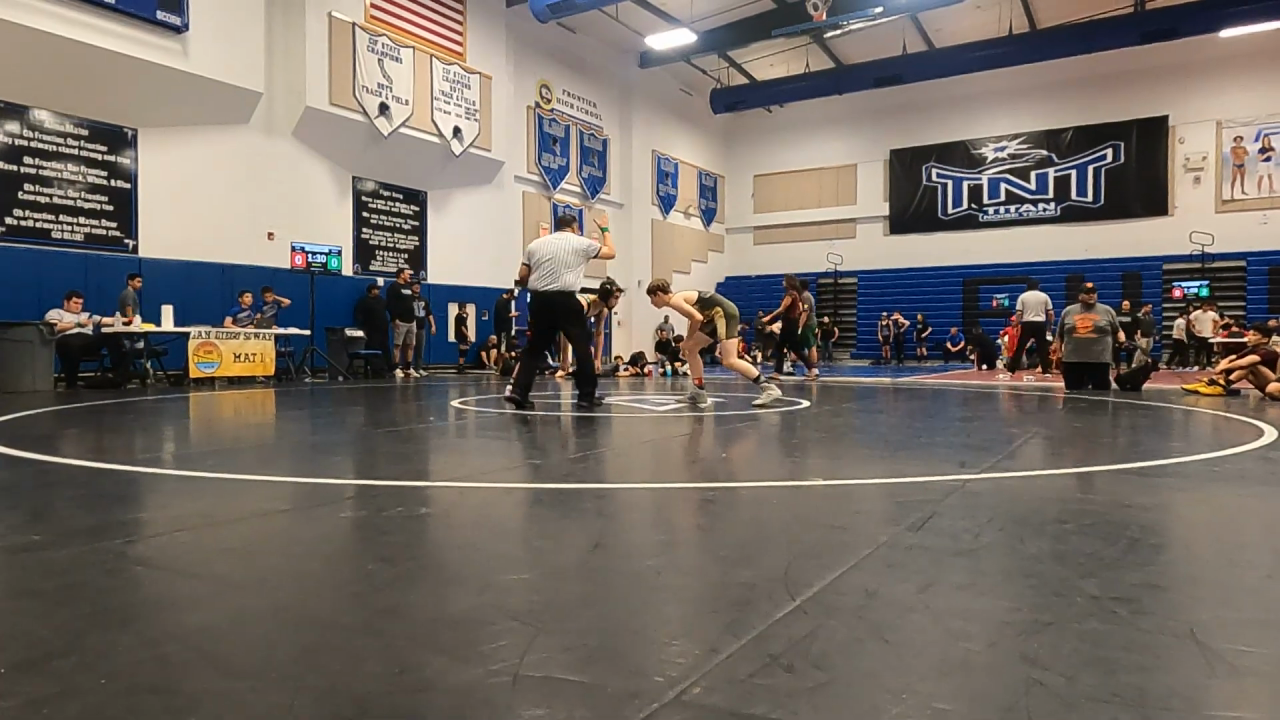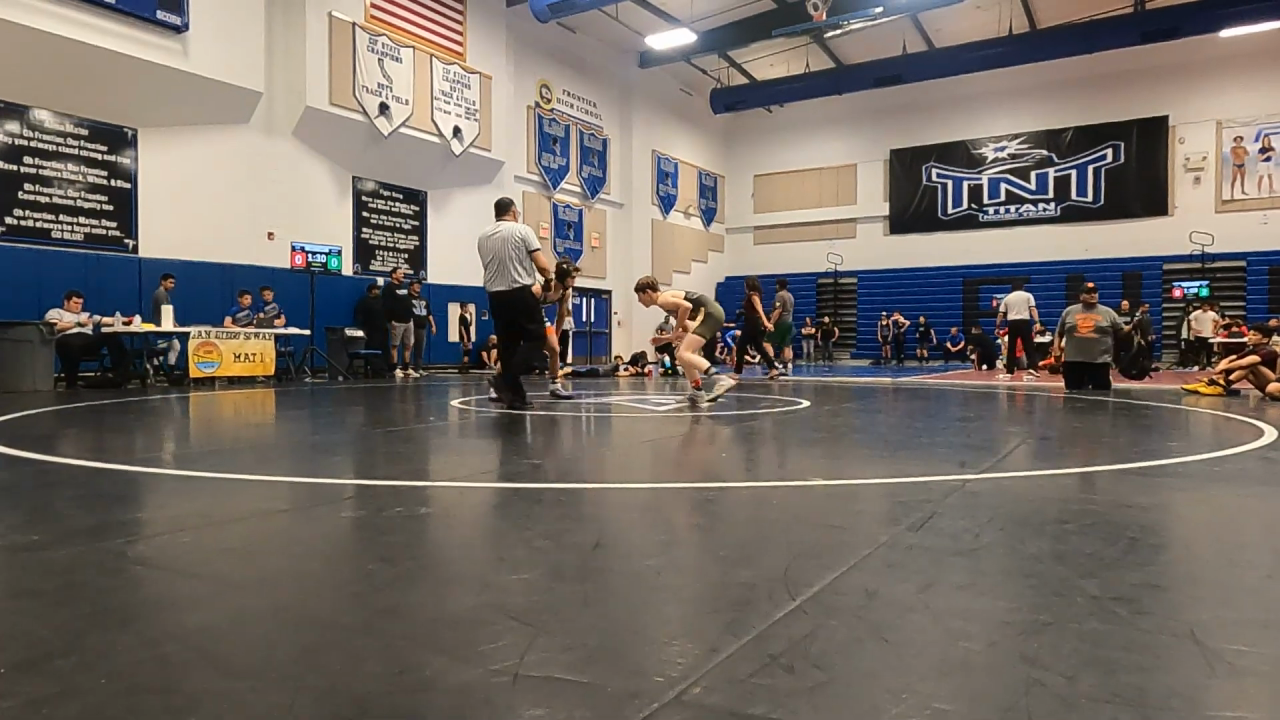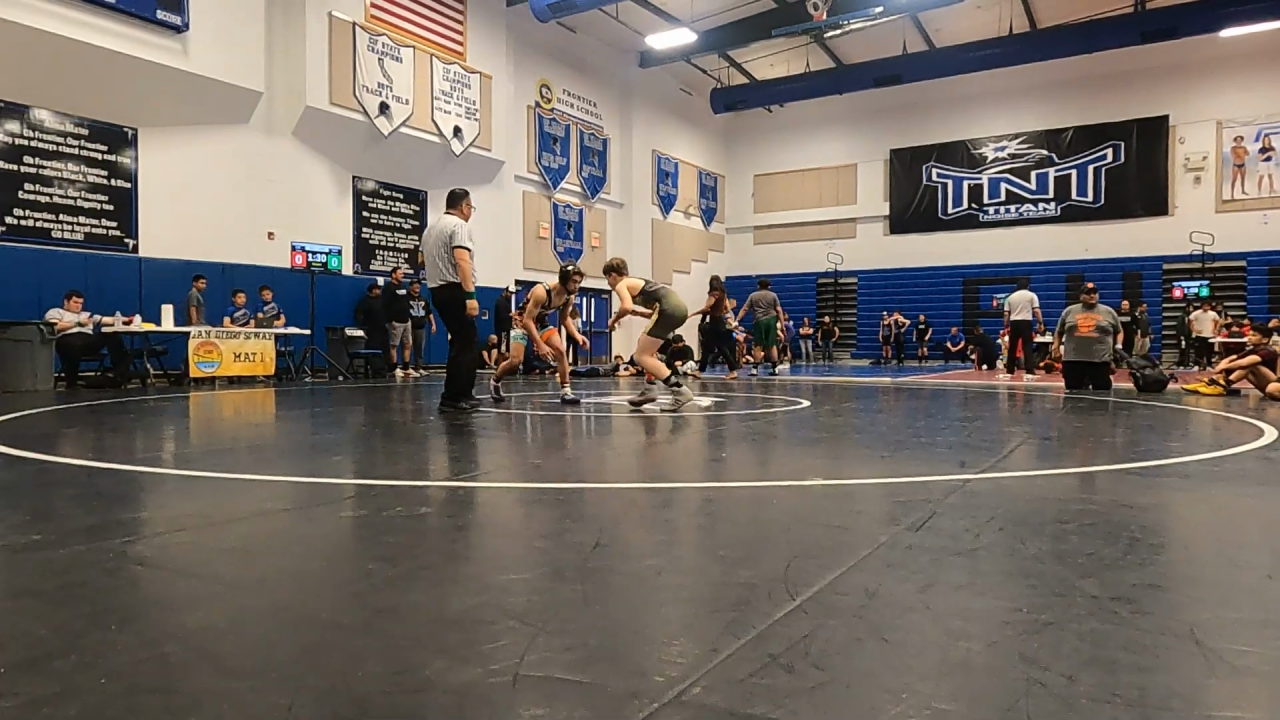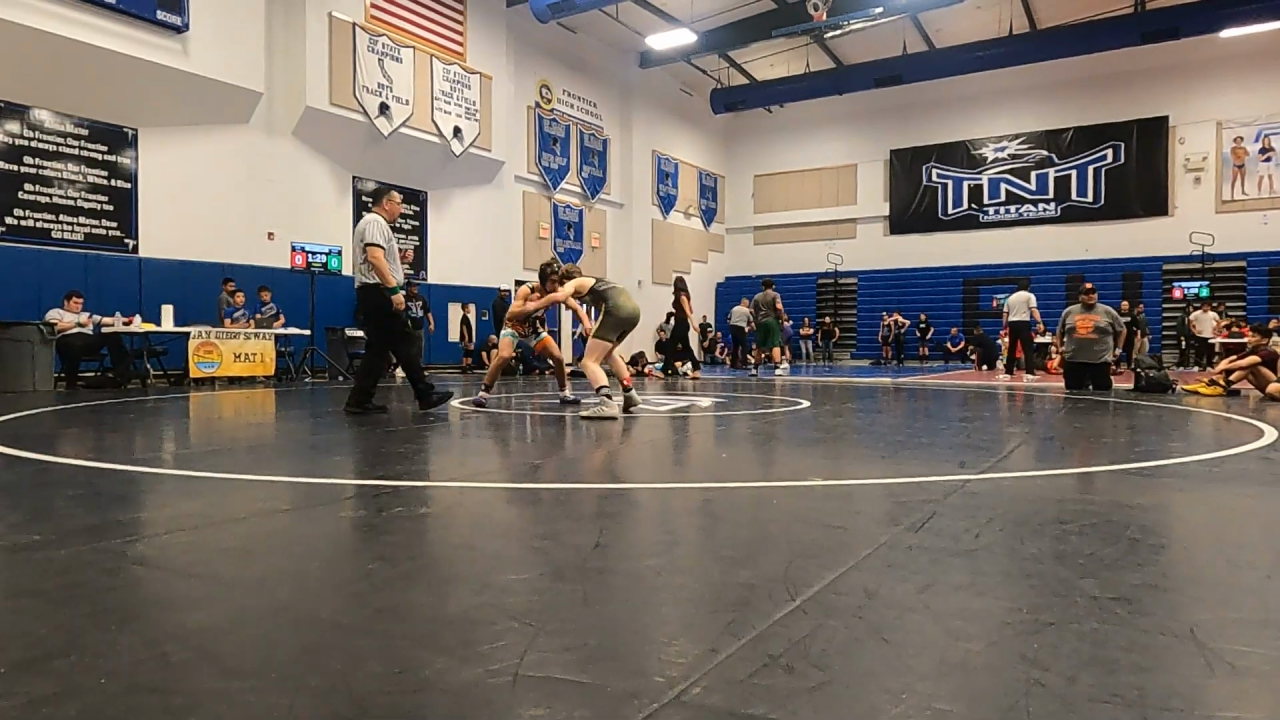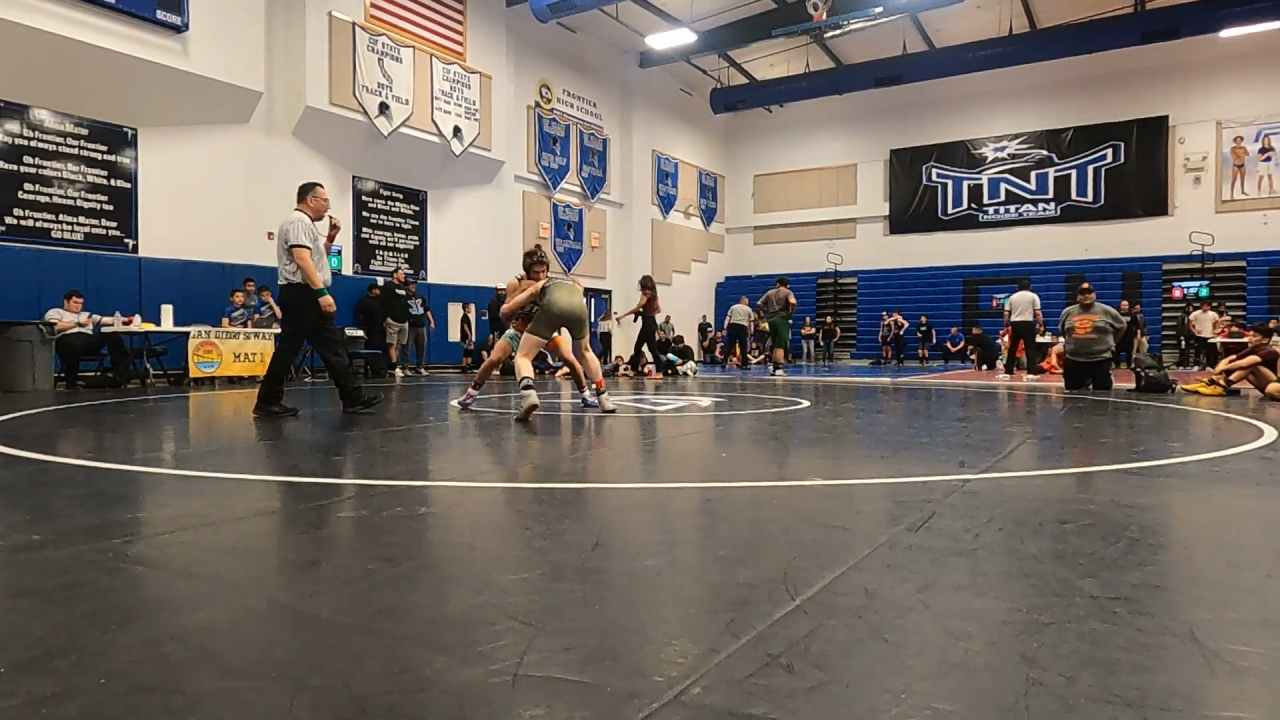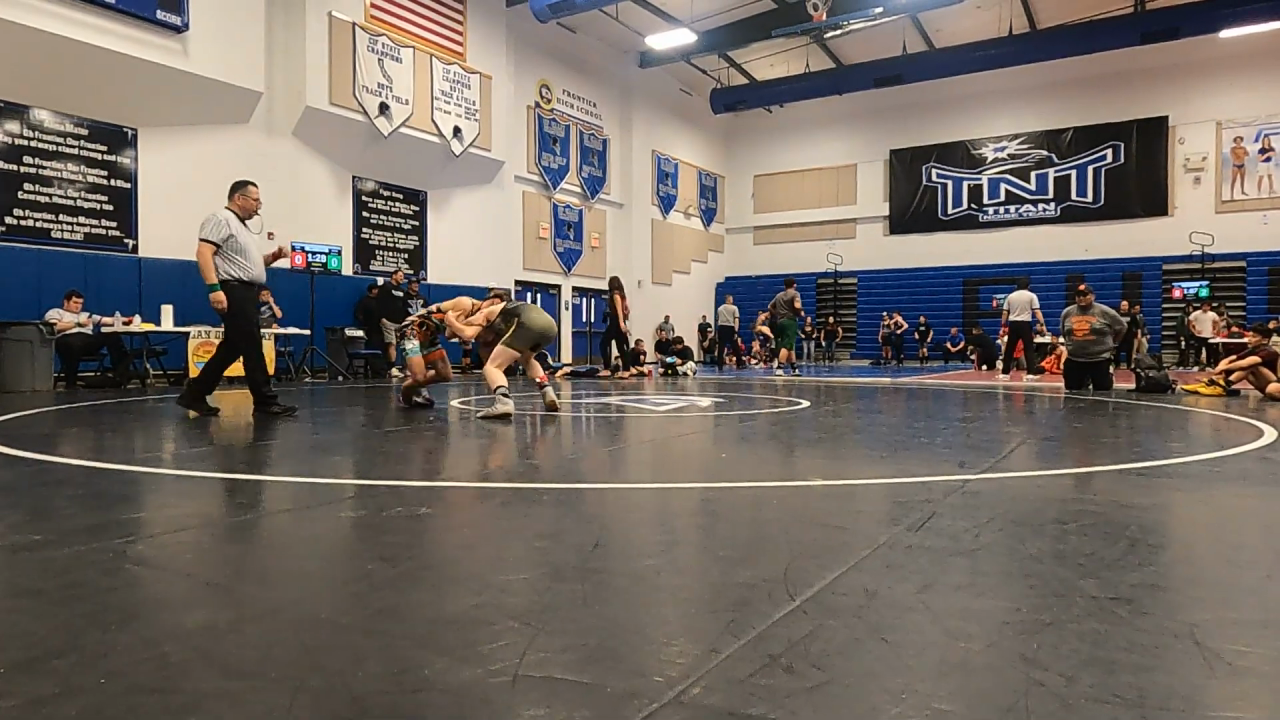
dt=0.5s
person 1, frame 1
left shoulder: (536, 244)
right shoulder: (581, 242)
left elbow: (522, 275)
right elbow: (610, 253)
right wrist: (604, 229)
left hip: (538, 299)
right hip: (565, 299)
left knee: (534, 347)
right knee: (582, 347)
left ankle: (519, 391)
right ankle: (587, 395)
person 1, frame 2
left shoulder: (483, 237)
right shoulder: (522, 230)
right elbow: (542, 264)
left hip: (496, 297)
right hip: (520, 295)
left knee: (508, 346)
right knee: (535, 341)
left ankle: (514, 396)
right ankle: (505, 382)
person 1, frame 3
left shoulder: (432, 228)
right shoulder: (459, 226)
left elbow: (426, 260)
right elbow: (462, 260)
right wrist: (471, 295)
left hip: (438, 291)
right hip: (454, 291)
left knee: (461, 342)
right knee: (465, 344)
left ankle: (463, 394)
right ankle: (454, 399)
person 1, frame 4
left shoulder: (373, 223)
right shoulder: (375, 223)
right elbow: (375, 258)
left wrist: (399, 259)
right wrist: (395, 290)
left hip: (374, 294)
right hip: (378, 293)
left knee: (378, 349)
right knee: (404, 344)
left ankle: (359, 400)
right ankle: (426, 396)
person 1, frame 5
left shoulder: (306, 224)
right shoulder: (298, 222)
left elbow: (318, 258)
right elbow: (302, 260)
left wrist: (331, 237)
right wrist: (322, 292)
left hip: (308, 294)
right hip: (301, 294)
left knee: (332, 345)
right knee: (290, 348)
left ankle: (353, 396)
right ankle: (268, 401)
person 1, frame 6
left shoulder: (243, 226)
right shoulder: (220, 220)
left elbow: (253, 262)
right elbow: (204, 254)
left wrist: (274, 256)
right wrist: (214, 288)
left hip: (246, 293)
right hip: (232, 291)
left knee: (231, 348)
right knee: (252, 348)
left ankle: (193, 395)
right ankle: (265, 403)
